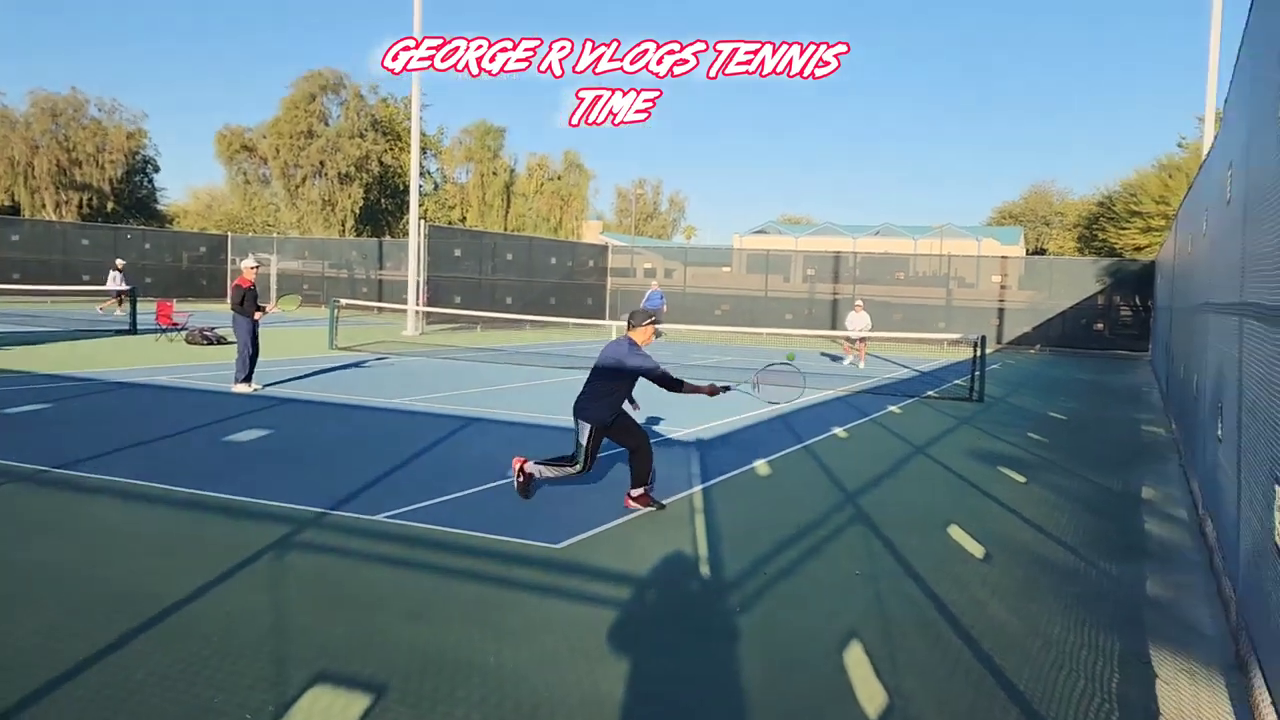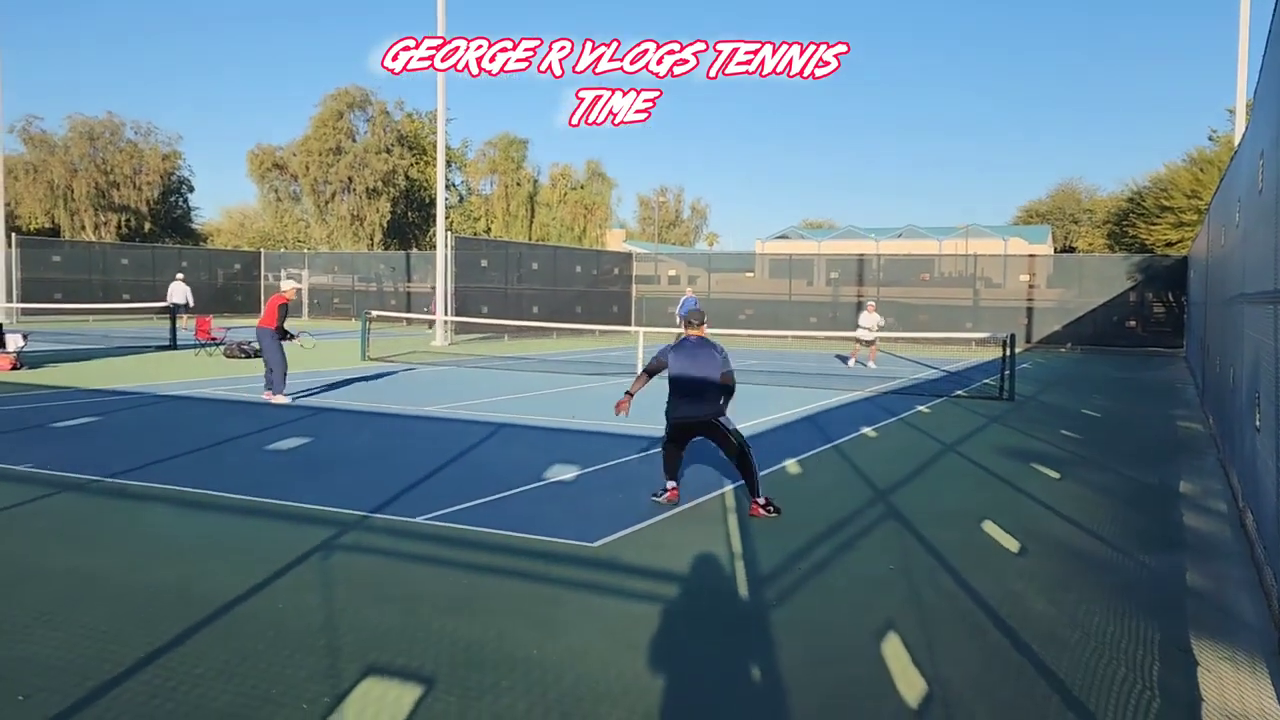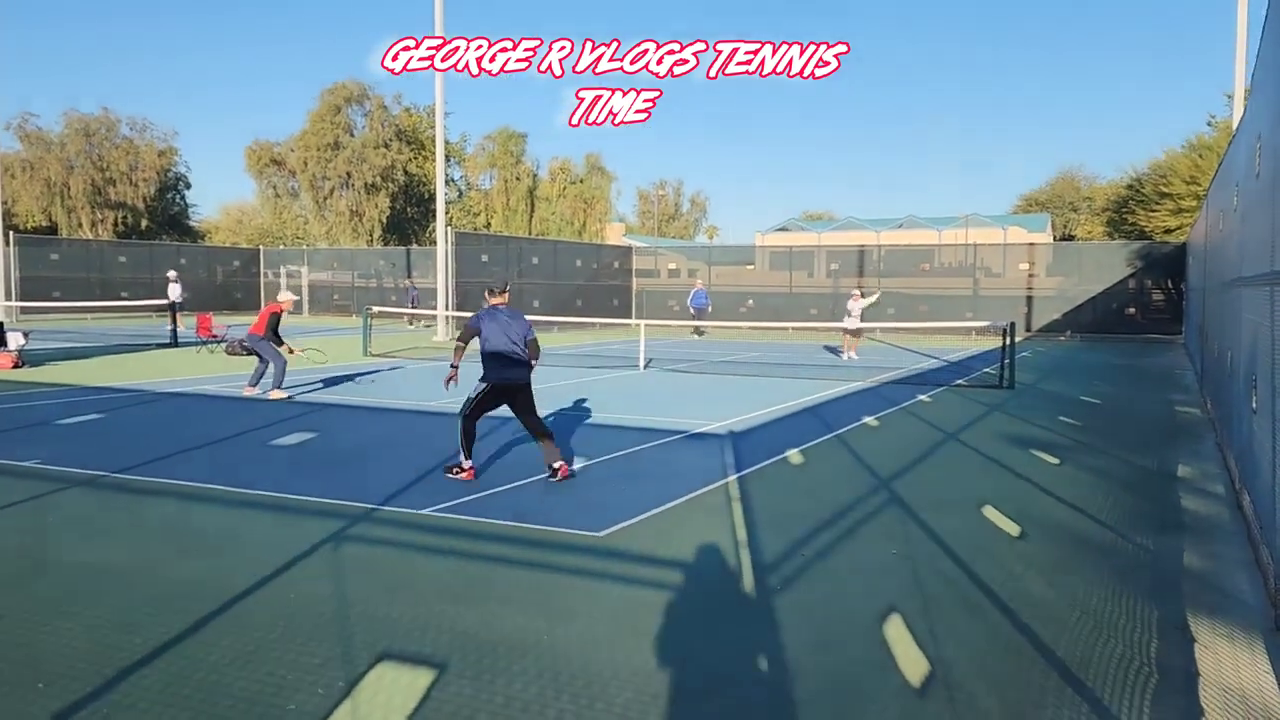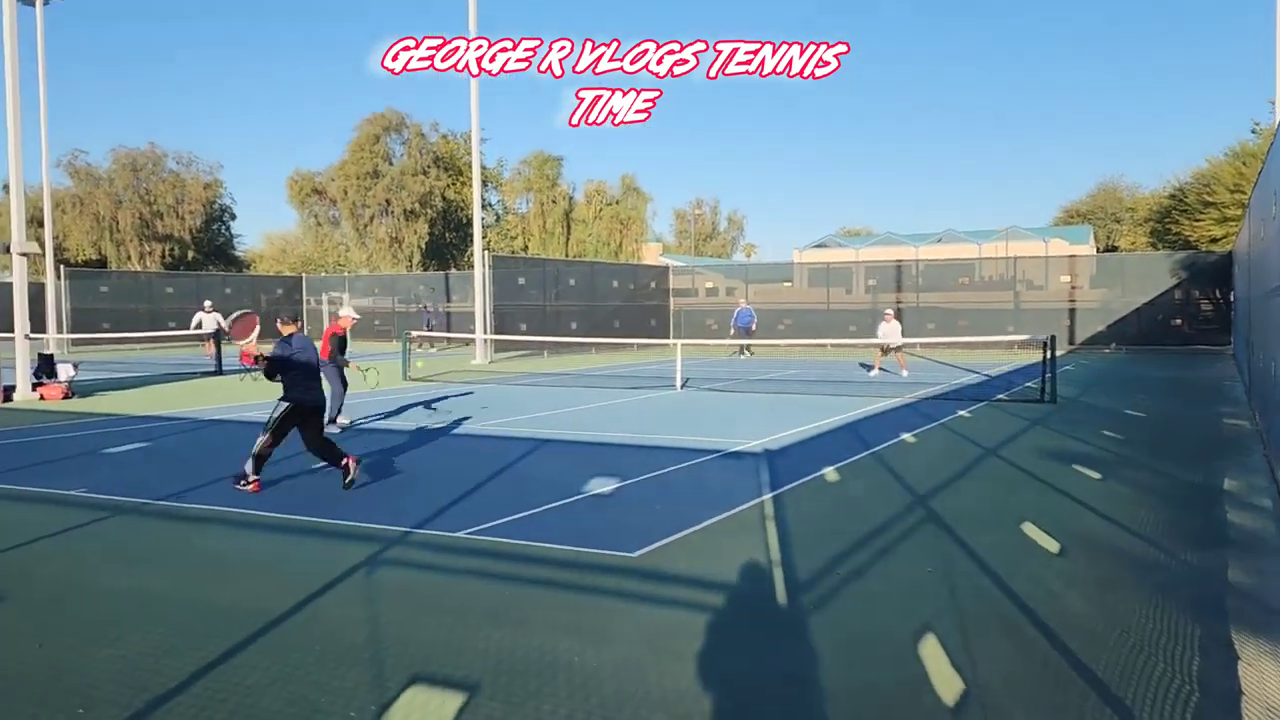
dt=0.7s
person 1, frame 1
left shoulder: (618, 345)
right shoulder: (635, 356)
right elbow: (669, 383)
left wrist: (629, 398)
right wrist: (703, 390)
left hip: (609, 412)
right hip: (590, 413)
left knee: (640, 442)
right knee: (580, 464)
left ankle: (637, 494)
right ankle: (527, 469)
person 1, frame 2
left shoulder: (671, 350)
right shoulder: (717, 350)
left elbow: (647, 373)
right elbow: (729, 386)
left wrist: (628, 395)
right wrist: (721, 407)
left hip: (678, 416)
right hip: (710, 414)
left knee: (671, 447)
right knee: (741, 452)
left ankle: (671, 490)
right ankle: (758, 501)
person 1, frame 3
left shoulder: (481, 317)
right shoulder: (521, 319)
left elbow: (462, 341)
right elbow: (534, 352)
left wrist: (454, 367)
left hip: (496, 379)
right hip: (521, 379)
left knee: (468, 416)
right knee: (533, 422)
left ankle: (466, 466)
right ankle: (558, 465)
person 1, frame 4
left shoulder: (285, 343)
right shoulder: (308, 343)
left elbow: (270, 374)
left wrist: (264, 361)
left hip: (296, 399)
right hip: (316, 399)
left knee: (269, 437)
right knee: (316, 441)
left ankle: (251, 478)
right ankle: (346, 461)
